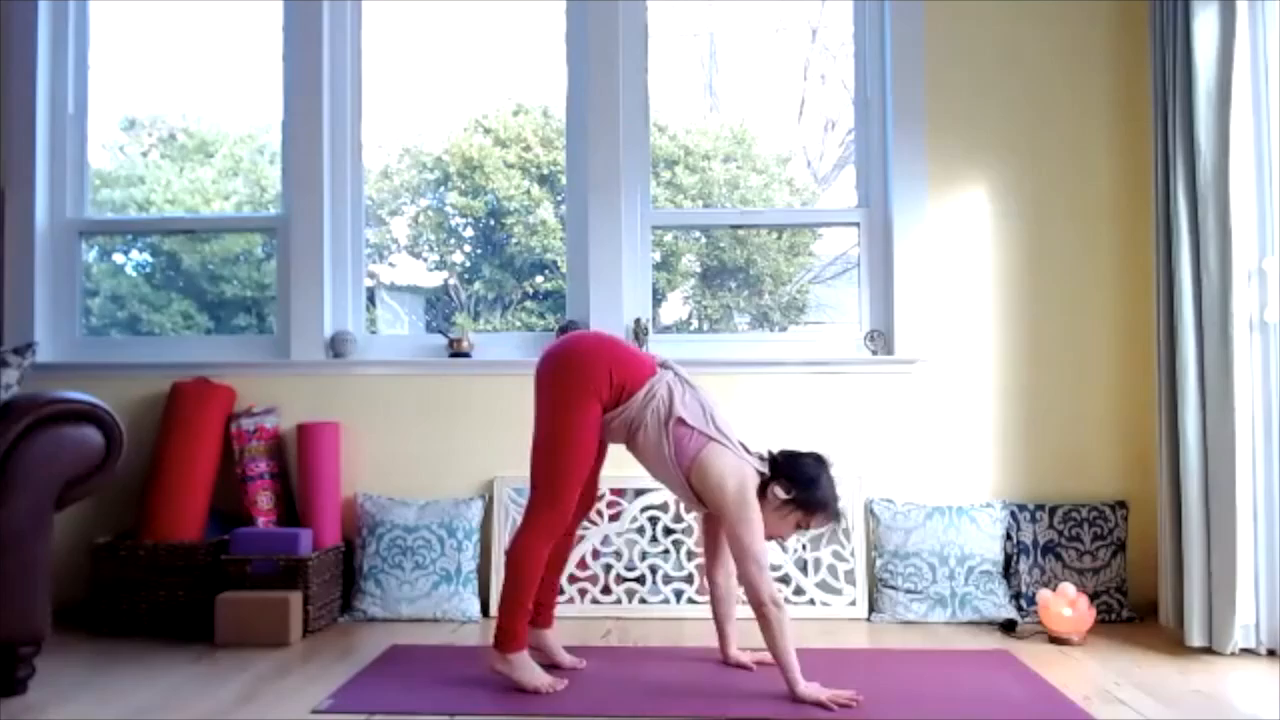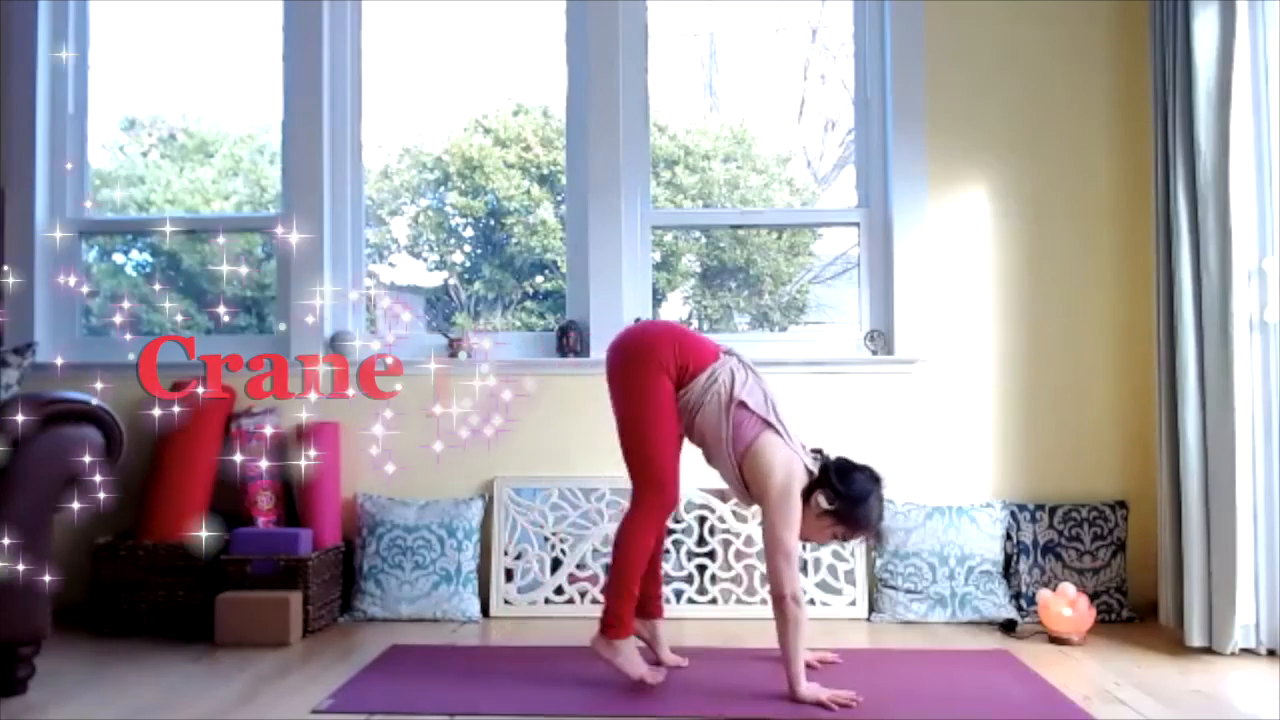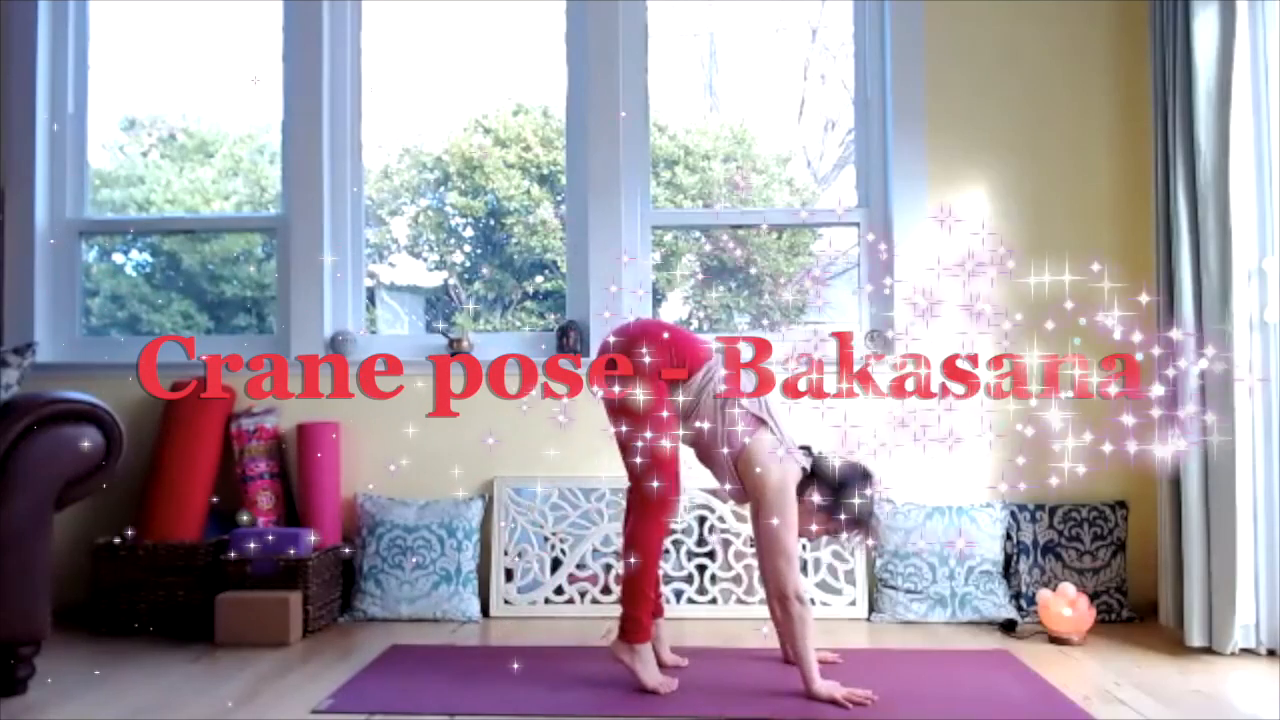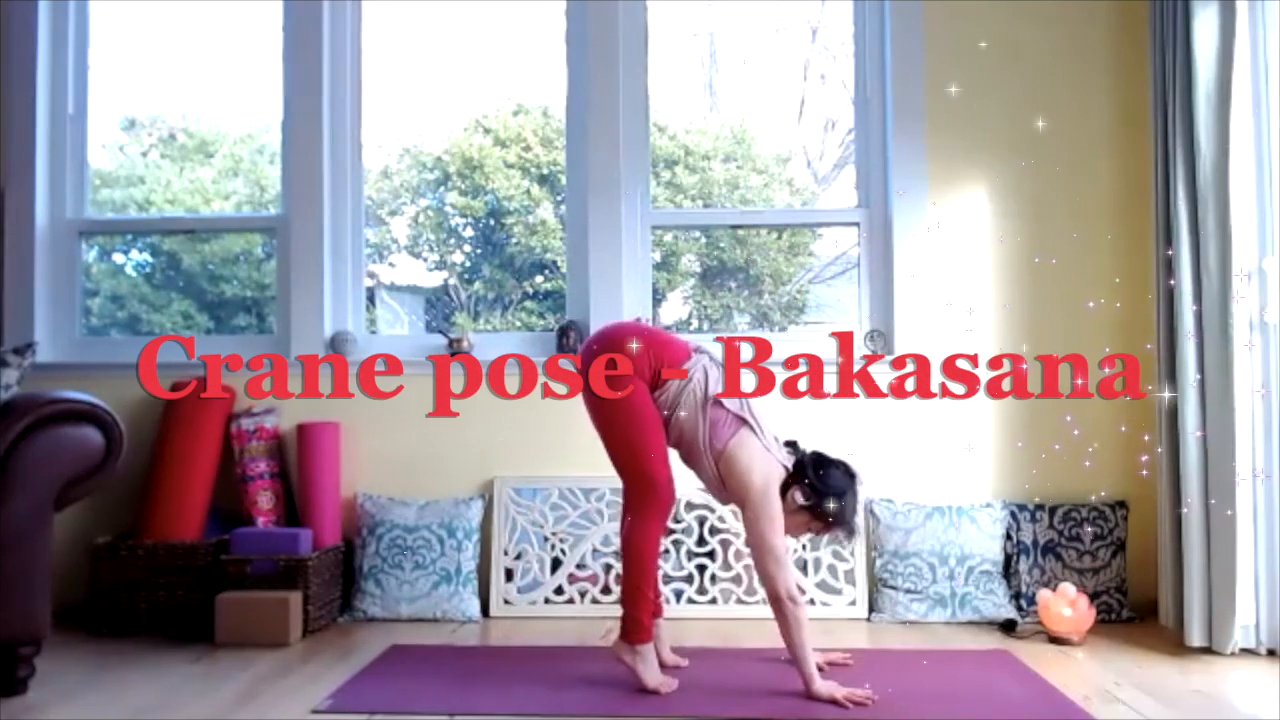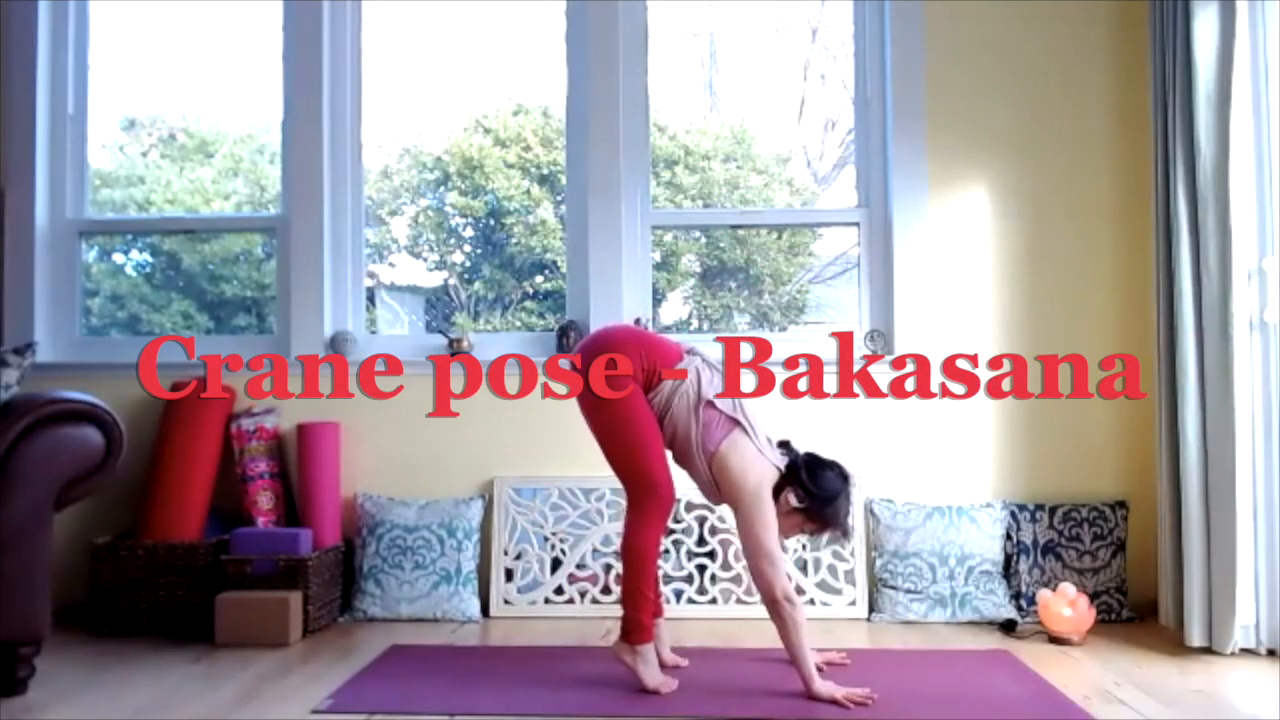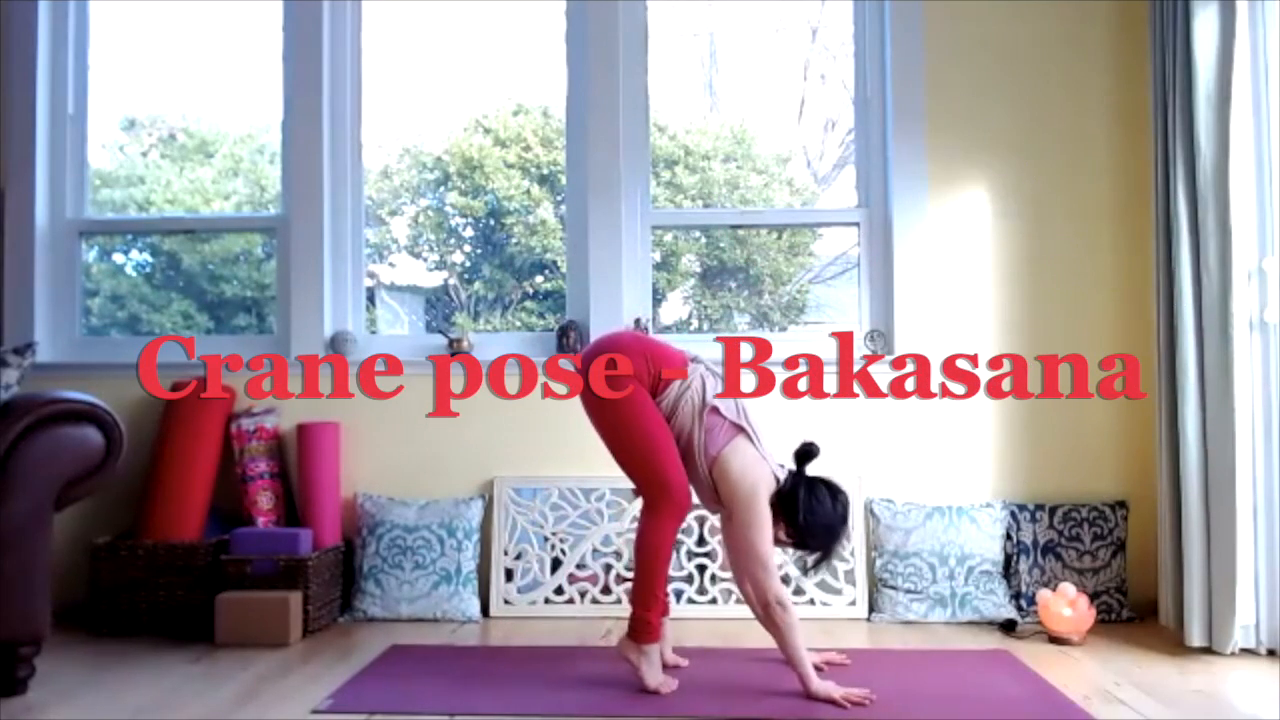
dt=0.7s
person 1, frame 1
left shoulder: (728, 482)
right shoulder: (737, 487)
left elbow: (721, 566)
right elbow: (765, 597)
left wrist: (729, 648)
right wrist: (799, 684)
left hip: (603, 371)
right hip: (586, 368)
left knee: (576, 510)
right knee: (551, 517)
left ankle: (538, 627)
right ankle: (509, 649)
person 1, frame 2
left shoulder: (796, 475)
right shoulder: (784, 483)
left elbow: (785, 586)
right elbow: (788, 590)
left wrist: (794, 650)
right wrist: (799, 685)
left hip: (672, 362)
right hip: (650, 353)
left knee: (659, 501)
right knee: (656, 500)
left ankle: (646, 620)
right ankle: (615, 634)
person 1, frame 3
left shoulder: (778, 473)
right shoulder: (779, 483)
left elbow: (771, 572)
right elbow: (791, 593)
left wrist: (791, 649)
right wrist: (814, 682)
left hip: (658, 362)
right hip: (642, 356)
left knee: (651, 501)
right knee: (657, 504)
left ankle: (652, 629)
right ankle: (634, 640)
person 1, frame 4
left shoulder: (774, 473)
right shoulder: (762, 485)
left elbow: (779, 580)
right elbow: (784, 593)
left wrist: (804, 653)
right wrist: (813, 683)
left hip: (643, 361)
right hip: (621, 356)
left knee: (646, 500)
right knee: (653, 501)
left ankle: (652, 631)
right ankle: (636, 642)
person 1, frame 5
left shoulder: (766, 474)
right shoulder: (755, 486)
left elbow: (773, 584)
right elbow: (779, 593)
left wrist: (803, 653)
right wrist: (813, 682)
left hip: (640, 366)
right hip: (614, 360)
left knee: (650, 501)
right knee: (654, 500)
left ankle: (653, 630)
right ankle: (636, 641)
person 1, frame 6
left shoulder: (762, 485)
right shoulder: (752, 494)
left elbow: (748, 579)
right elbow: (773, 599)
left wrist: (798, 653)
right wrist: (811, 682)
left hip: (642, 371)
right hip: (620, 366)
left knee: (666, 501)
right knee: (670, 500)
left ankle: (656, 632)
right ankle: (642, 639)
